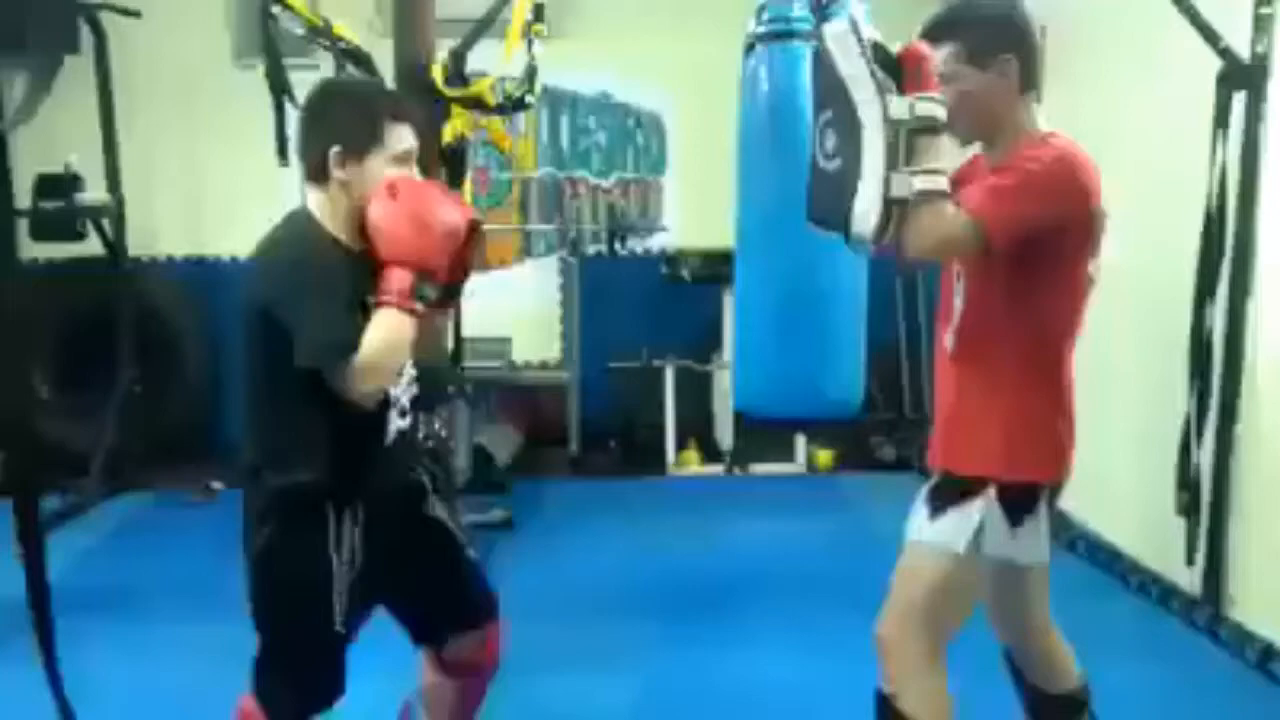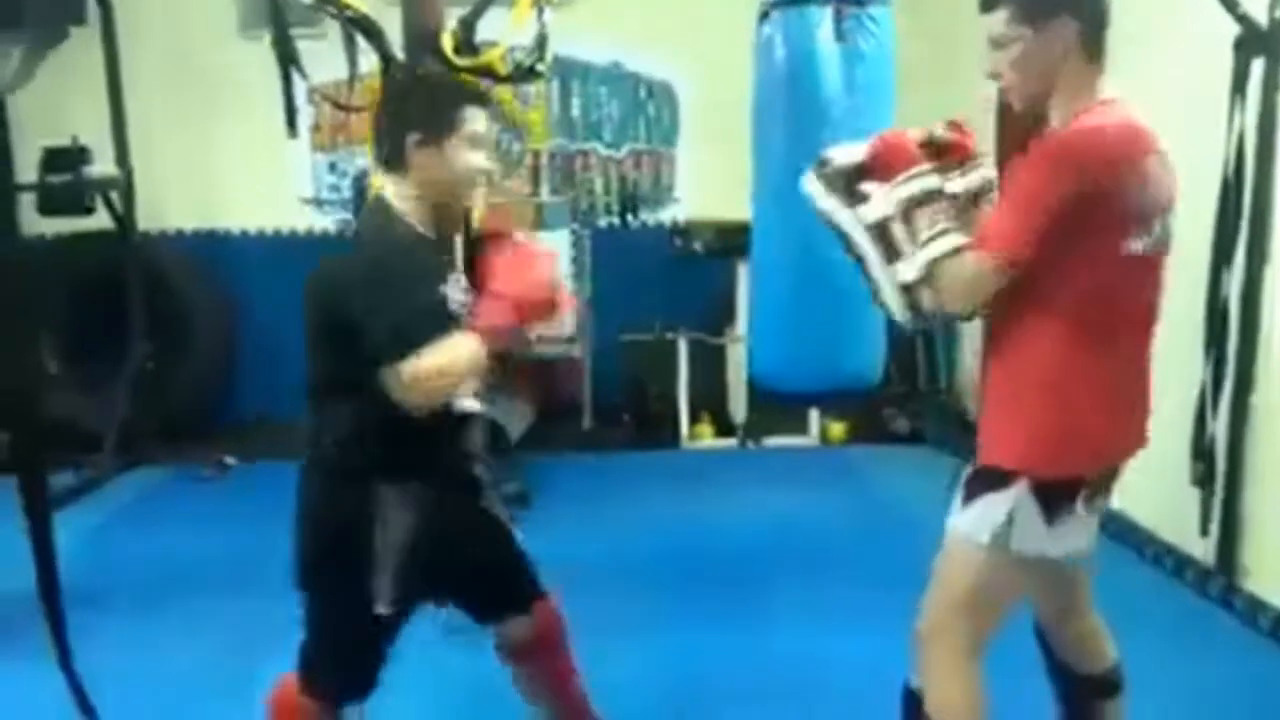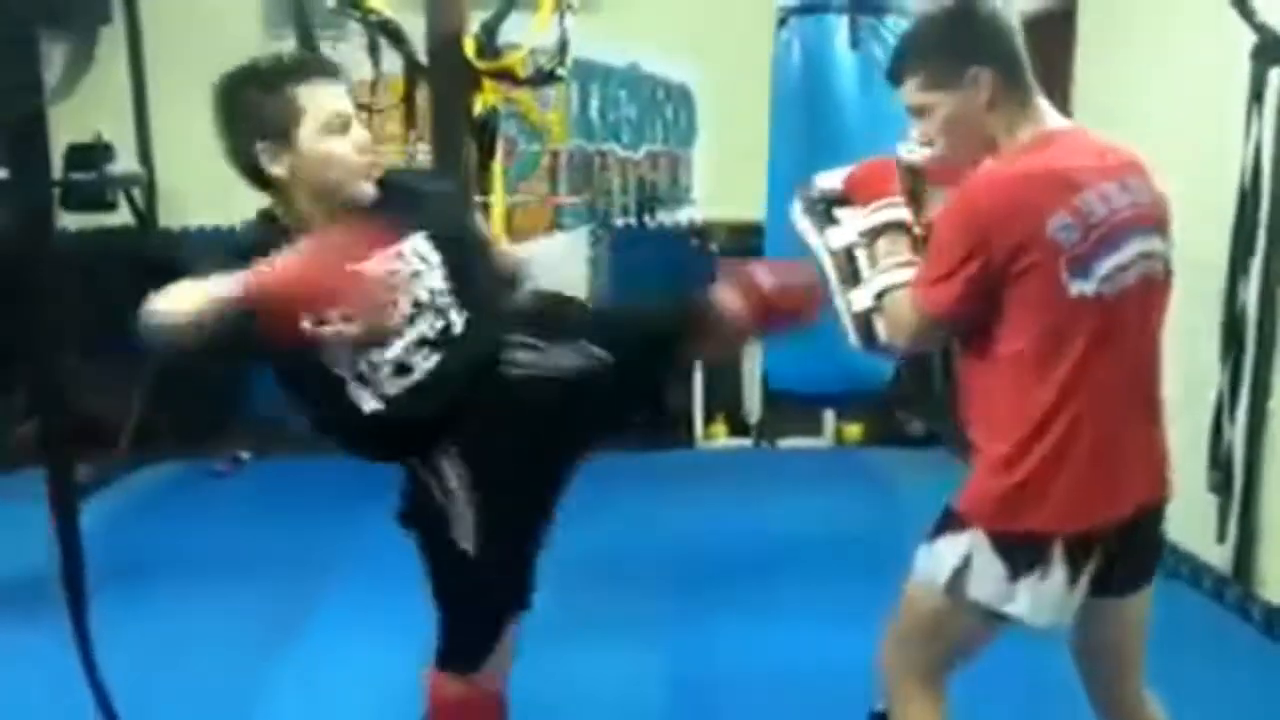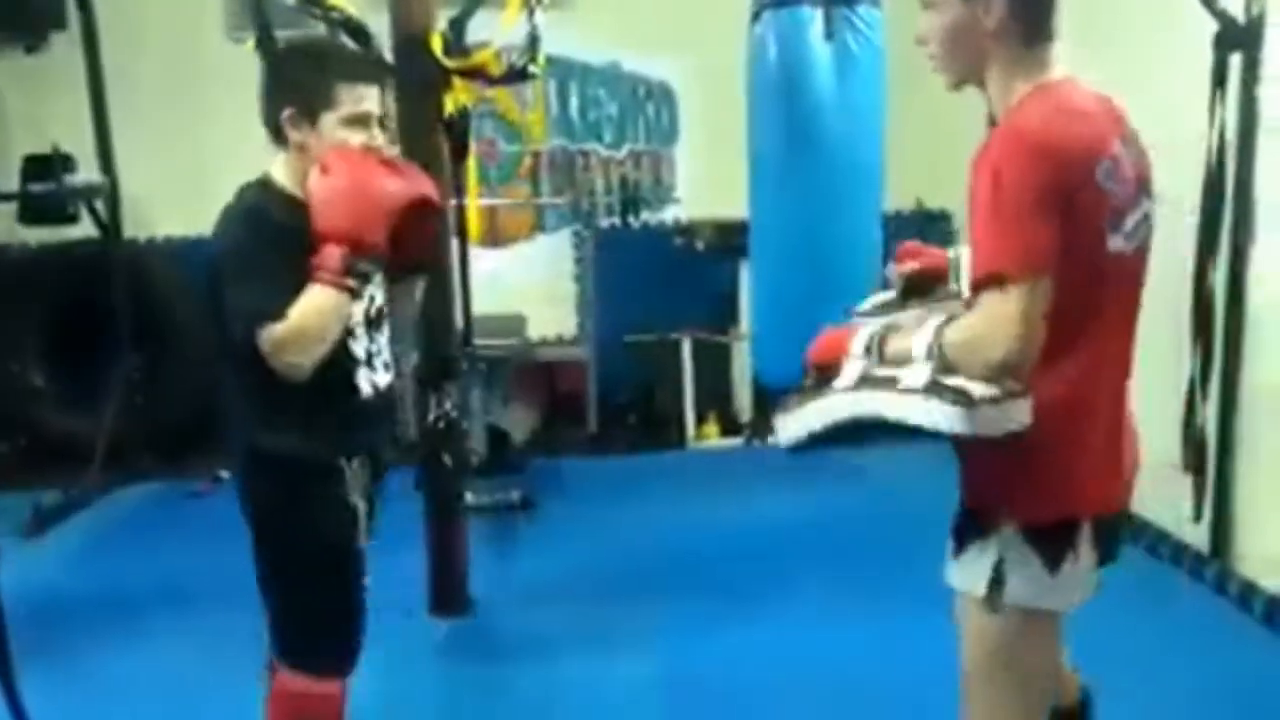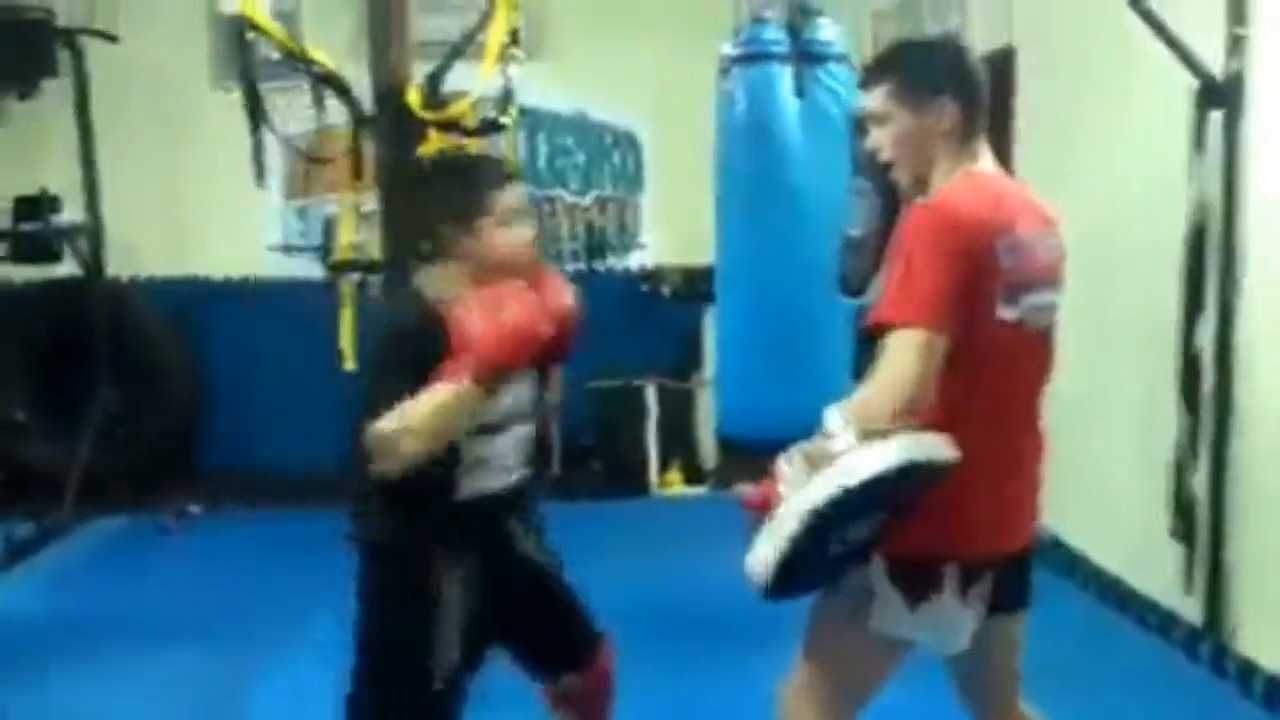
dt=1s
person 1, frame 1
left shoulder: (1053, 168)
right shoulder: (985, 171)
left elbow: (928, 241)
right elbow: (889, 234)
left hip: (1004, 453)
right hip: (988, 443)
left knee: (904, 640)
right knee: (1023, 625)
person 1, frame 2
left shoulder: (1071, 153)
right shoulder: (1127, 142)
left elbow: (963, 293)
left wrist: (916, 192)
right wrist: (955, 187)
left hip: (1042, 442)
right hip: (1090, 431)
left knee: (943, 641)
right knee: (1064, 611)
person 1, frame 3
left shoulder: (991, 200)
right shoulder: (1127, 175)
left elbow: (906, 332)
left wrist: (878, 223)
left hip: (1031, 501)
right hip: (1131, 488)
person 1, frame 4
left shoulder: (1024, 145)
right shoulder: (1100, 119)
left elbow: (1006, 342)
left wrist: (893, 346)
left hip: (1040, 470)
right hip: (1085, 451)
right knee: (1028, 651)
person 1, frame 5
left shoulder: (941, 219)
right shoulder: (1033, 220)
left elbow: (898, 395)
left wrist: (801, 463)
left hip: (932, 522)
right hip: (1001, 517)
person 2, frame 1
left shoulder: (367, 241)
right shoulder: (296, 259)
left elbow: (407, 350)
right elbow: (361, 378)
left wrist: (439, 264)
right wrist: (411, 274)
left hip: (388, 486)
right hip: (312, 509)
left knee: (470, 636)
person 2, frame 2
left shoulder: (423, 237)
right shoulder: (374, 253)
right elbow: (418, 385)
left wrist: (504, 302)
right wrist: (497, 318)
left hip: (442, 478)
right hip: (369, 495)
left knee: (531, 623)
person 2, frame 3
left shoulder: (403, 195)
right shoulder: (251, 267)
left elbow: (484, 255)
right elbow: (166, 312)
right wrist: (243, 290)
left hip: (519, 366)
right hip: (438, 448)
right knee: (478, 630)
person 2, frame 4
left shoulder: (336, 207)
right shoulder: (254, 224)
left elbow: (378, 314)
right elbow: (292, 351)
left wrist: (405, 244)
right wrist: (349, 250)
left hip: (345, 459)
right hip: (296, 473)
left knee: (325, 627)
right knee: (317, 641)
person 2, frame 5
left shoulder: (505, 300)
right shoulder: (408, 325)
right elbow: (387, 453)
left wrist: (547, 341)
right wrist: (474, 368)
left hip: (499, 532)
right hip: (421, 552)
left knee: (585, 670)
